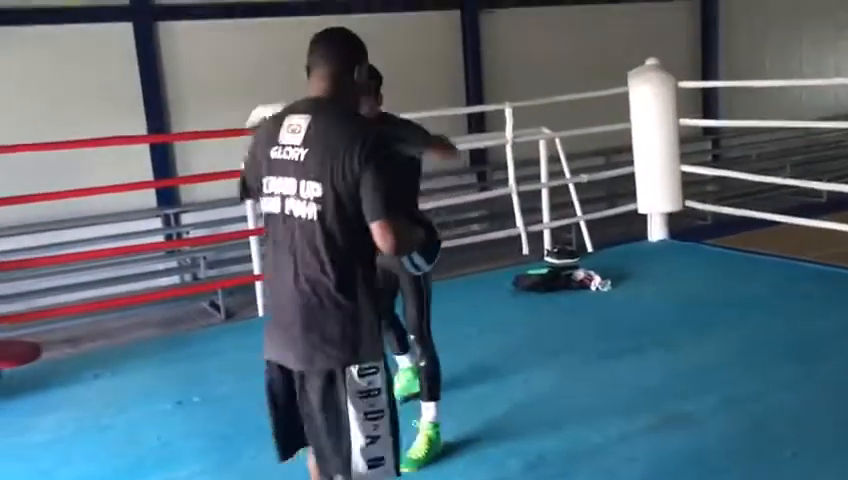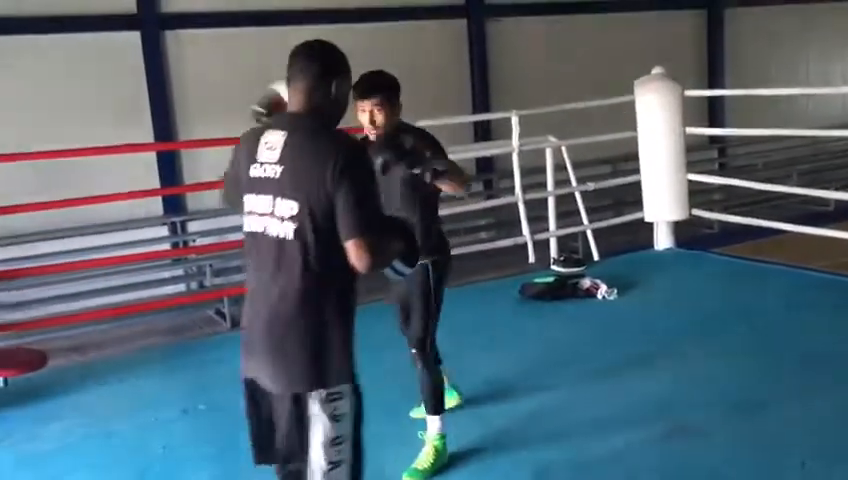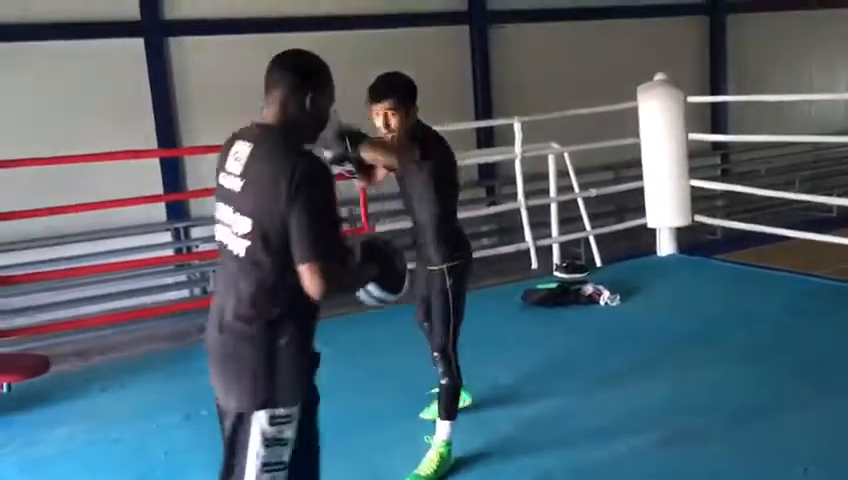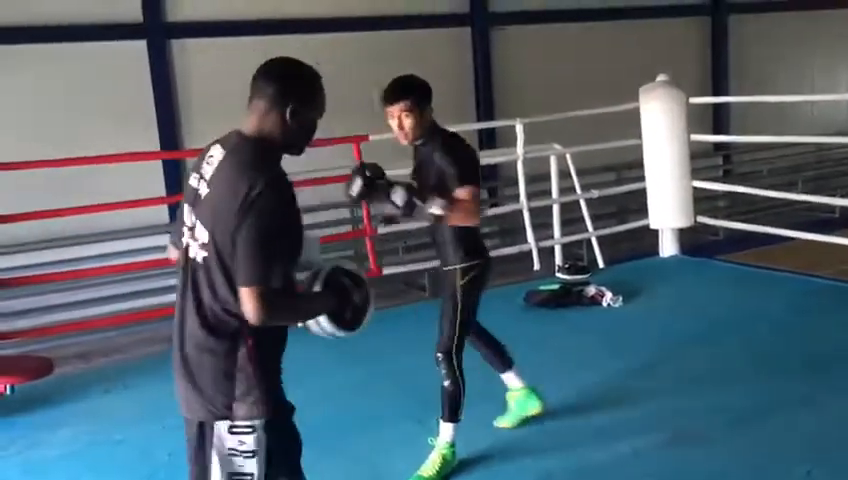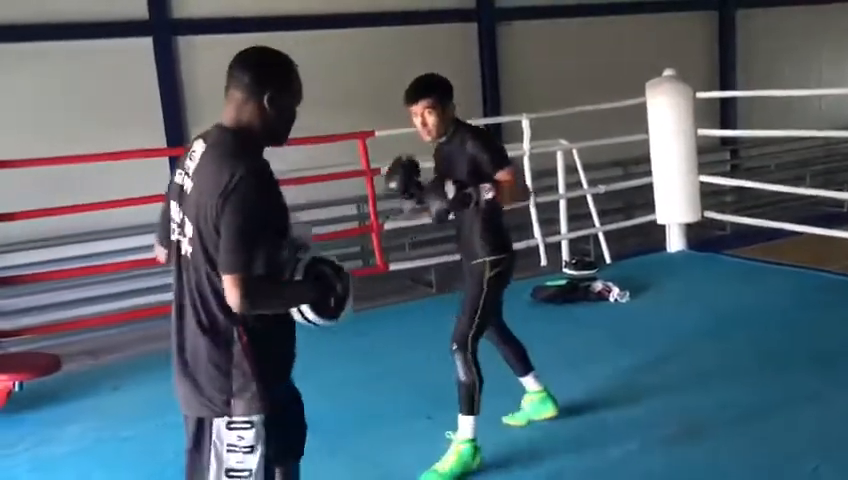
dt=0.2s
person 1, frame 1
left shoulder: (268, 132)
right shoulder: (361, 137)
left elbow: (250, 190)
right elbow: (389, 240)
right wrist: (420, 233)
left hip: (285, 323)
right hip: (342, 329)
person 1, frame 2
left shoulder: (249, 145)
right shoulder: (339, 151)
right elbow: (363, 257)
right wrist: (399, 242)
left hip: (262, 336)
right hip: (313, 345)
person 1, frame 3
left shoulder: (234, 150)
right shoulder: (302, 169)
right elbow: (318, 283)
right wrist: (366, 269)
left hip: (230, 342)
right hip: (268, 360)
person 1, frame 4
left shoulder: (214, 156)
right shoulder: (265, 189)
left elbow: (177, 250)
right elbow: (258, 308)
right wrist: (326, 300)
left hip: (202, 357)
right hip: (232, 377)
person 1, frame 5
left shoulder: (198, 152)
right shoulder: (247, 177)
left elbow: (166, 250)
right elbow: (242, 296)
right wrist: (310, 288)
left hip: (206, 355)
right hip: (234, 372)
person 2, frame 1
left shoulder: (397, 130)
left elbow: (448, 152)
left wrist: (406, 142)
left knee: (418, 331)
right knee: (380, 315)
left ankle: (429, 429)
right ankle: (408, 373)
person 2, frame 2
left shoulder: (416, 142)
right shoulder: (368, 146)
left elbow: (461, 183)
left wrist: (418, 168)
left hip: (427, 257)
left knee: (422, 345)
right knee: (409, 329)
left ankle: (436, 442)
right ankle: (443, 390)
person 2, frame 3
left shoulder: (426, 144)
right shoulder: (398, 144)
left elbow: (396, 157)
right elbow: (374, 175)
left wrist: (347, 141)
right wrist: (354, 162)
left hip: (448, 260)
right hip: (428, 256)
left knee: (442, 349)
right knee: (428, 324)
right ankle: (456, 391)
person 2, frame 4
left shoulder: (450, 150)
right shoulder: (425, 149)
left elbow: (472, 214)
right elbow: (415, 196)
left wrist: (421, 202)
right wrist: (380, 187)
left hip: (465, 263)
right hip: (453, 260)
left knee: (447, 351)
right knee: (470, 329)
right ankle: (522, 395)
person 2, frame 5
left shoulder: (476, 141)
right shoulder: (442, 149)
left elbow: (518, 190)
right elbow: (443, 205)
left wrist: (470, 192)
left hip: (491, 257)
right hip: (473, 256)
left knee: (462, 344)
right knee: (493, 329)
left ankle: (465, 446)
right ankle: (538, 398)
